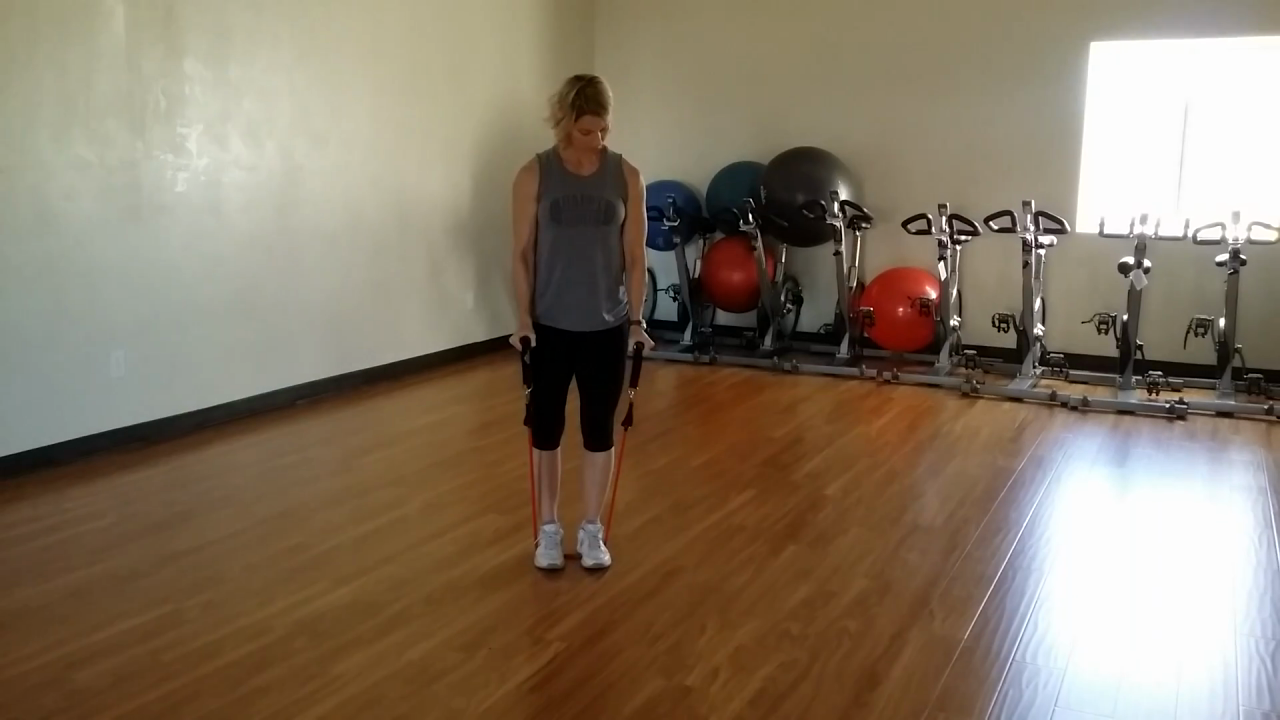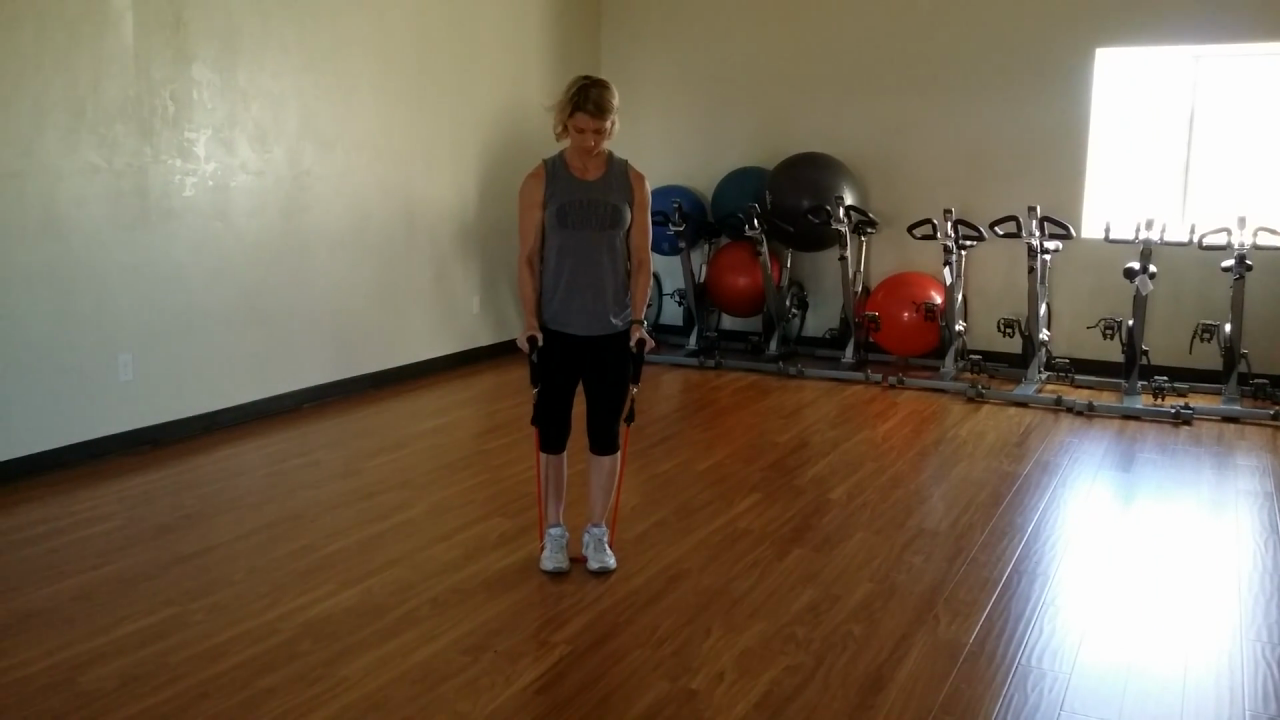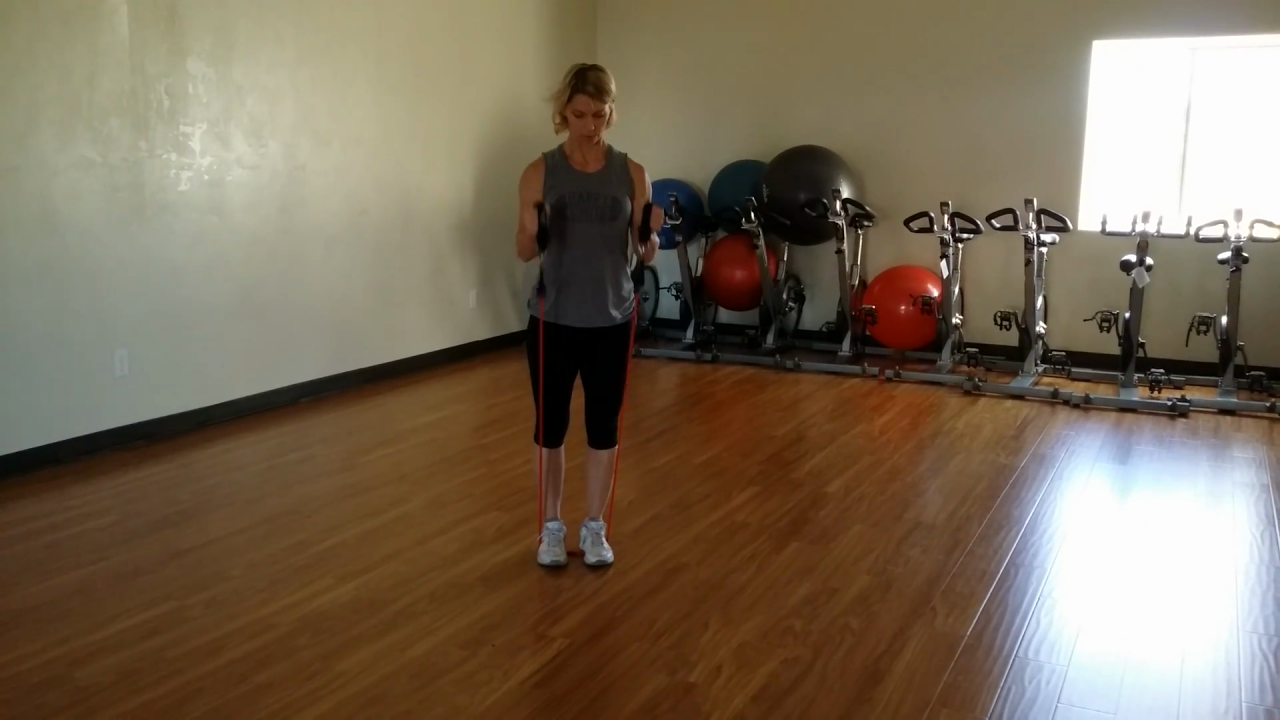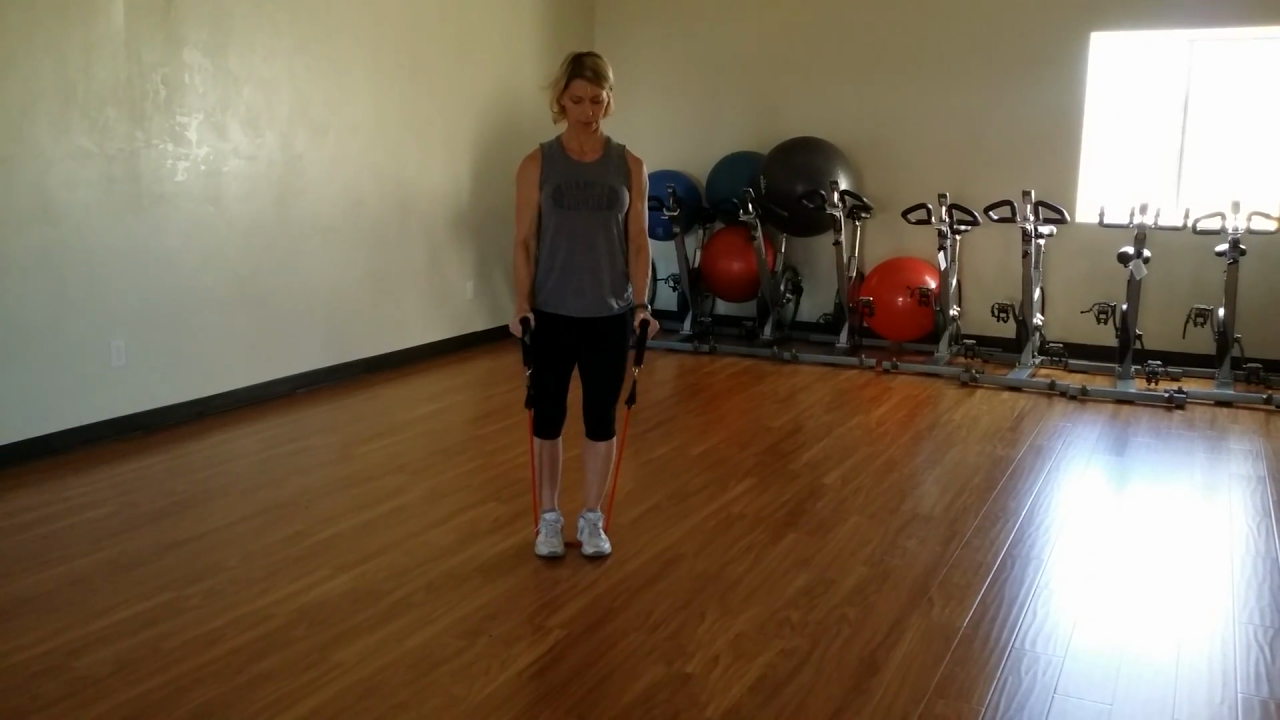
dt=1s
person 1, frame 1
left shoulder: (626, 176)
right shoulder: (534, 174)
left elbow: (635, 255)
right elbow: (522, 253)
left wrist: (635, 319)
right wrist: (523, 317)
left hip: (607, 327)
right hip: (549, 326)
left knee: (599, 429)
right knee: (546, 428)
left ankle: (592, 530)
right ankle: (548, 529)
person 1, frame 2
left shoulder: (632, 182)
right shoulder: (541, 180)
left elbow: (641, 260)
right elbow: (529, 258)
left wrist: (637, 319)
right wrist: (531, 319)
left hip: (612, 332)
right hip: (556, 331)
left knee: (605, 434)
right knee: (552, 433)
left ankle: (597, 533)
right ankle: (554, 533)
person 1, frame 3
left shoulder: (631, 173)
right shoulder: (540, 171)
left elbow: (643, 252)
right elbow: (524, 250)
left wrist: (648, 234)
right wrist: (530, 229)
left hip: (612, 322)
right hip: (553, 321)
left knee: (603, 427)
right knee: (551, 427)
left ankle: (594, 527)
right ankle: (551, 526)
person 1, frame 4
left shoulder: (629, 165)
right shoulder: (537, 163)
left elbow: (638, 242)
right elbow: (524, 241)
left wrist: (640, 302)
right wrist: (522, 305)
left hip: (609, 315)
right hip: (552, 315)
left knee: (601, 419)
right knee: (547, 418)
left ankle: (592, 519)
right ankle: (549, 518)
